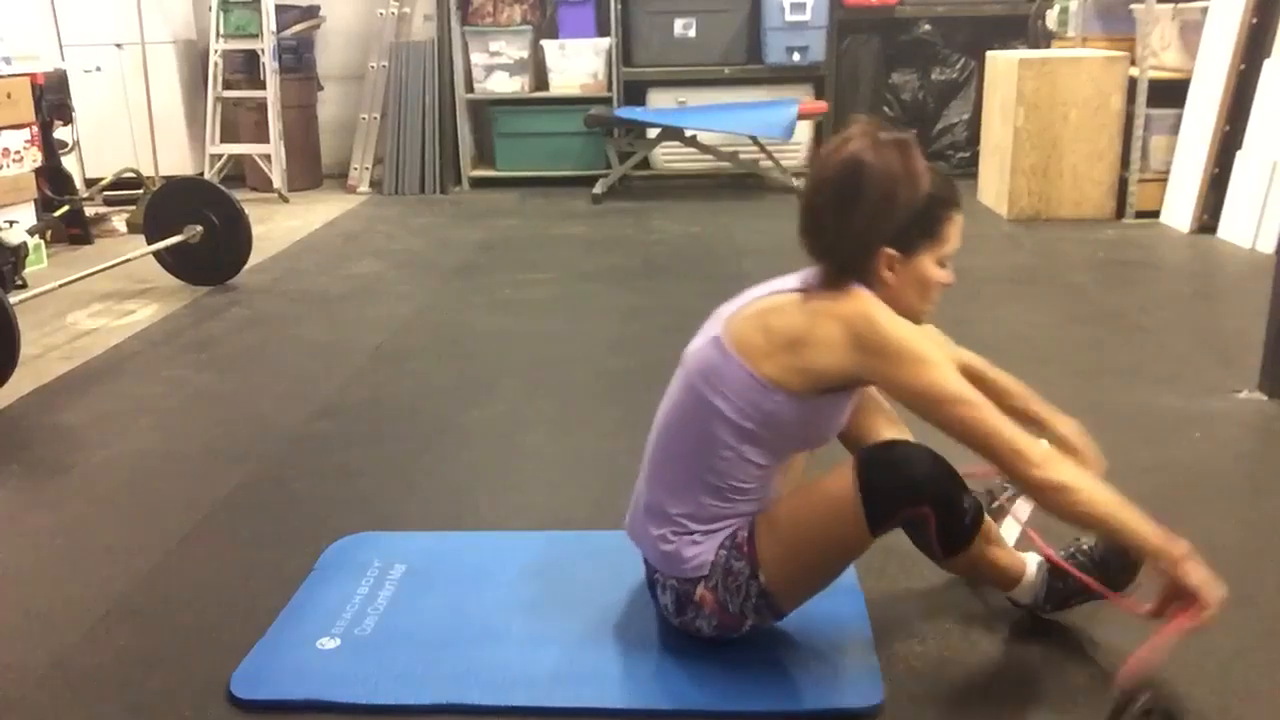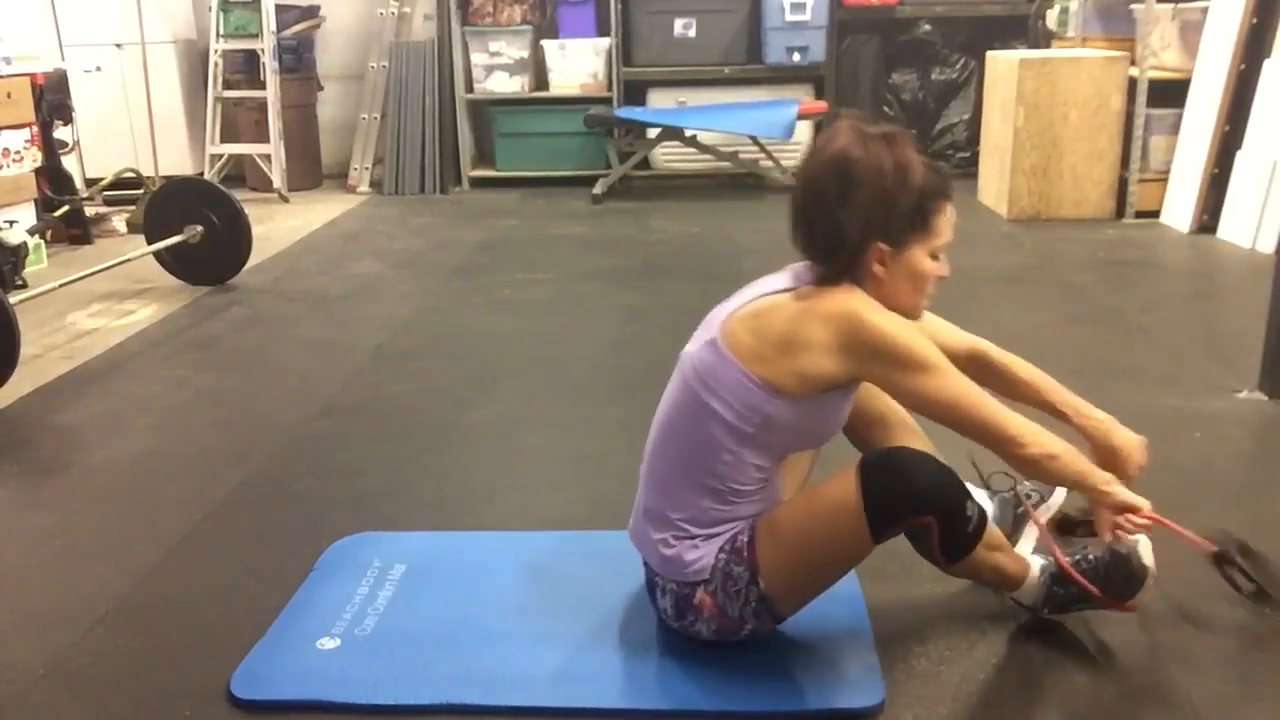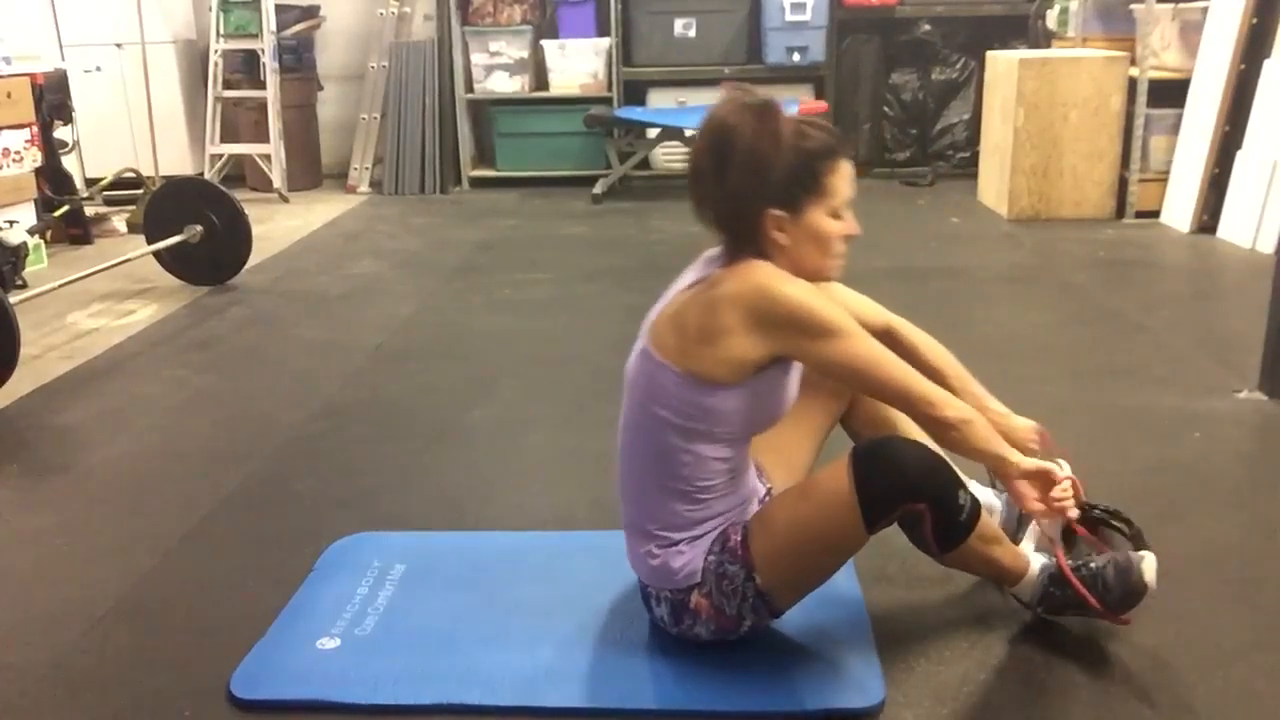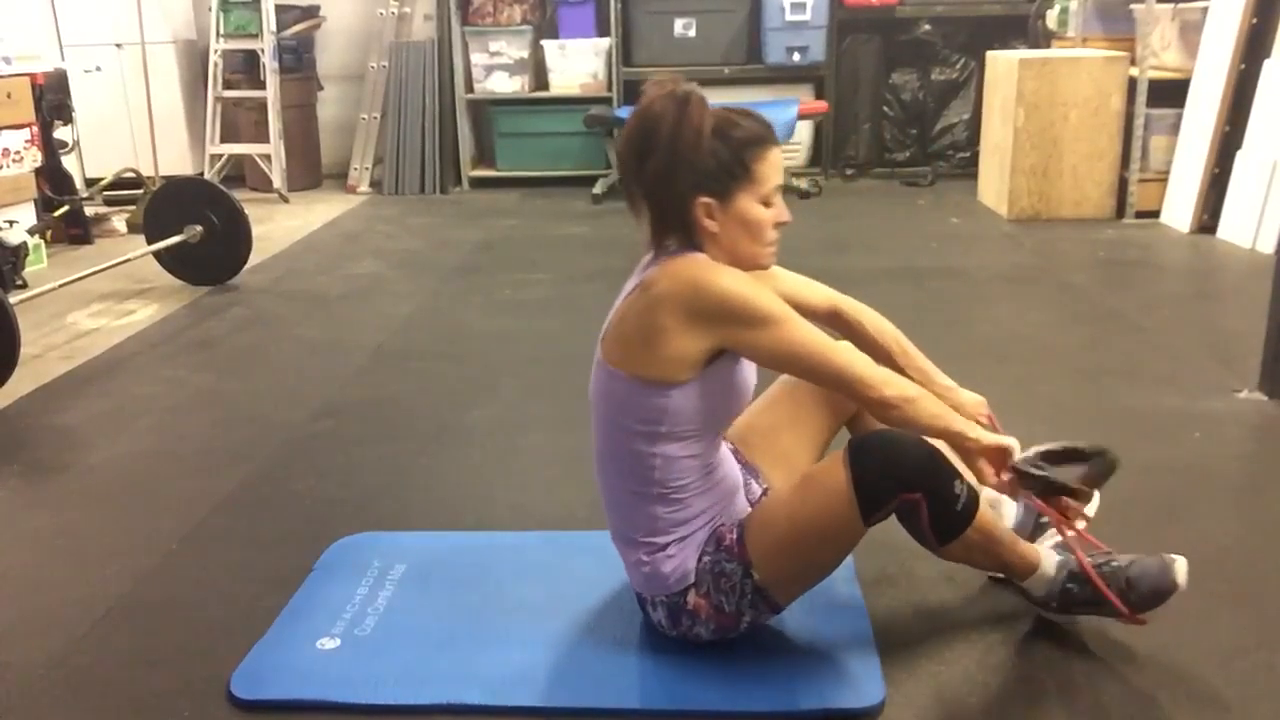
dt=0.3s
person 1, frame 1
left shoulder: (828, 295)
right shoulder: (856, 323)
left elbow: (964, 366)
right elbow: (1028, 468)
left wrist: (1063, 430)
right wrist: (1168, 551)
left hip: (692, 540)
right hip: (705, 586)
right knee: (908, 475)
left ankle: (964, 520)
right ankle: (1032, 585)
person 1, frame 2
left shoulder: (825, 289)
right shoulder: (849, 322)
left elbow: (976, 353)
right elbow: (1022, 447)
left wrist: (1098, 425)
right wrist: (1108, 489)
left hip: (700, 537)
right hip: (705, 586)
right knee: (909, 483)
left ankle: (978, 517)
right ankle: (1037, 586)
person 1, frame 3
left shoulder: (754, 267)
right shoulder: (767, 295)
left elbow: (893, 332)
right elbow: (935, 411)
left wrist: (997, 416)
right wrist: (1012, 464)
left hip: (720, 514)
right hip: (700, 588)
left knee: (854, 368)
right knee: (903, 470)
left ankle: (989, 514)
right ankle: (1037, 584)
person 1, frame 4
left shoulder: (698, 263)
right shoulder: (701, 289)
left elbow: (844, 313)
right elbow: (882, 395)
left wrist: (948, 395)
right wrist: (971, 437)
left hip: (712, 513)
right hip: (695, 586)
left knee: (847, 370)
right knee: (897, 462)
left ankle: (1001, 519)
right ankle: (1049, 580)
